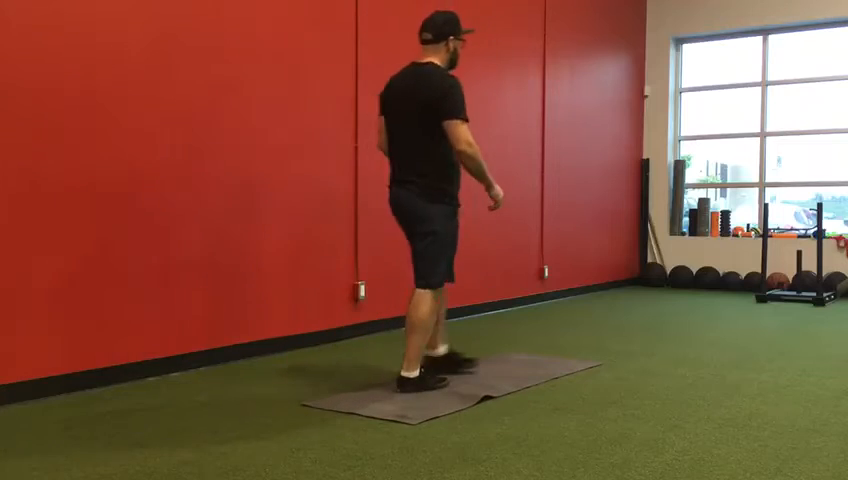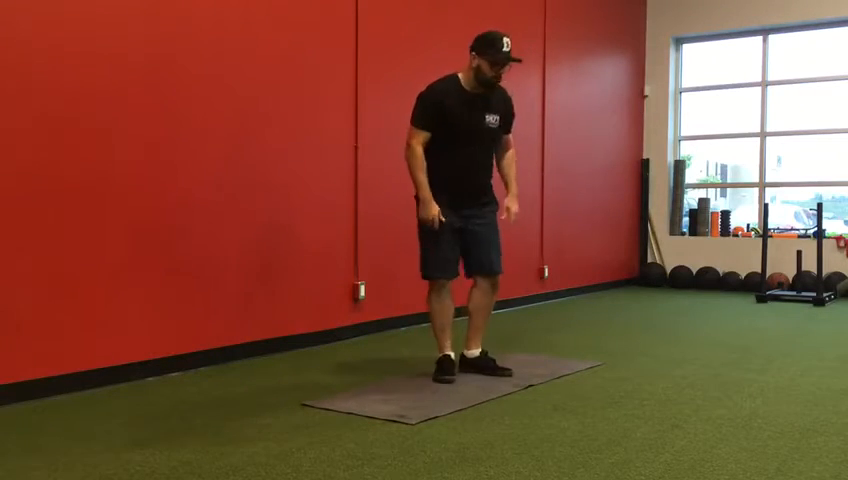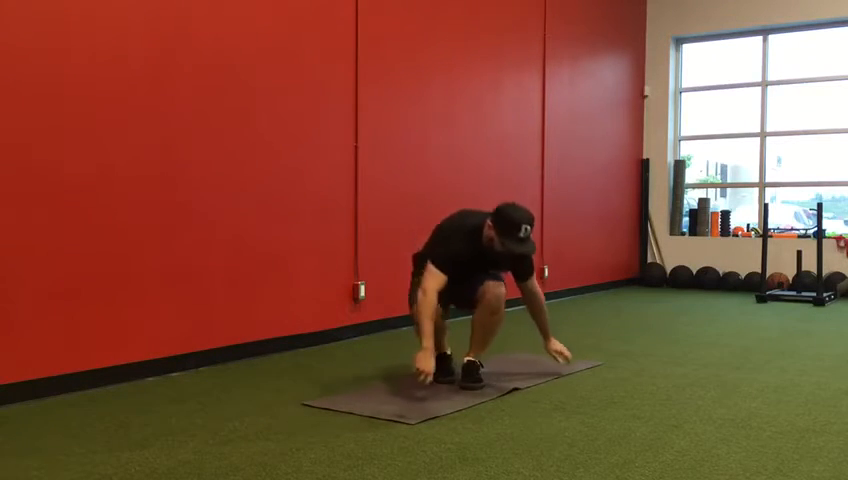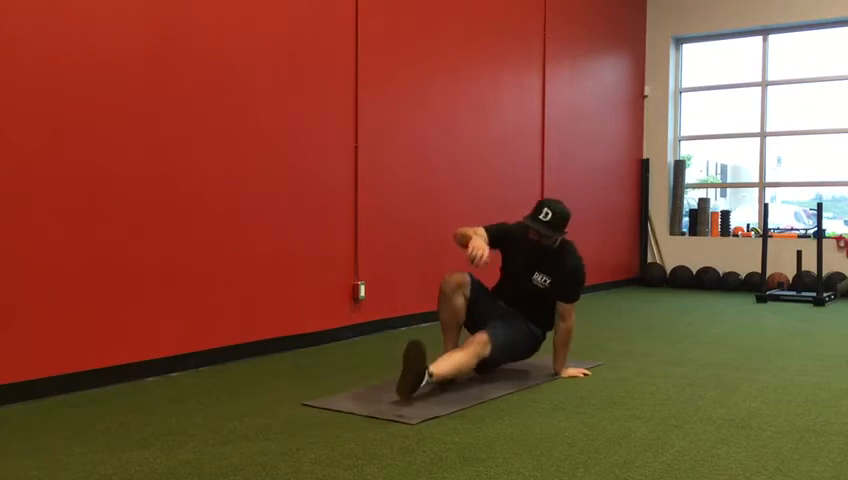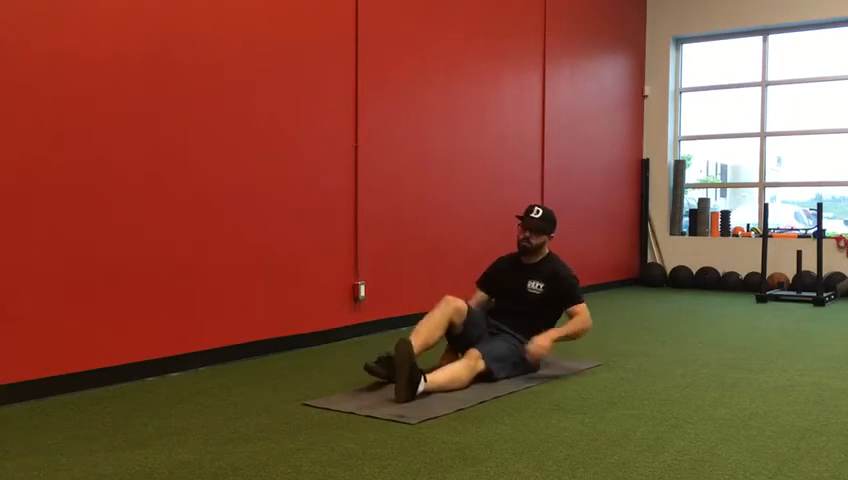
dt=1s
person 1, frame 1
left shoulder: (395, 84)
right shoulder: (445, 85)
left elbow: (384, 142)
right elbow: (463, 145)
right wrist: (492, 186)
left hip: (403, 191)
right hip: (433, 197)
left knee: (432, 276)
right knee: (430, 282)
left ankle: (438, 352)
right ankle: (411, 372)
person 1, frame 2
left shoulder: (502, 101)
right shoulder: (438, 94)
left elbow: (505, 148)
right elbow: (414, 146)
left wrist: (511, 190)
right wrist: (426, 199)
left hip: (481, 204)
right hip: (441, 205)
left knee: (490, 277)
right knee: (441, 281)
left ankle: (473, 353)
right ankle: (445, 355)
person 1, frame 3
left shoulder: (518, 245)
right shoulder: (457, 234)
left elbow: (531, 292)
right elbow: (428, 289)
left wrist: (548, 338)
right wrist: (427, 349)
left hip: (478, 272)
right hip: (436, 271)
left knee: (495, 293)
right knee: (425, 312)
left ankle: (472, 361)
right ankle: (443, 356)
person 1, frame 4
left shoulder: (570, 264)
right shoulder: (516, 233)
left elbow: (564, 318)
right elbow: (460, 234)
left wrist: (560, 368)
right wrist: (476, 239)
left hip: (527, 328)
right hip: (495, 306)
left knee: (479, 343)
right knee: (454, 281)
left ankle: (424, 375)
right ankle: (449, 356)
person 1, frame 5
left shoulder: (558, 274)
right shoulder: (504, 264)
left elbow: (584, 321)
right elbow: (476, 302)
left wrist: (549, 336)
right wrist: (453, 336)
left hip: (519, 344)
left knee: (474, 359)
right knee: (451, 304)
left ankle: (418, 383)
right ankle: (396, 361)
